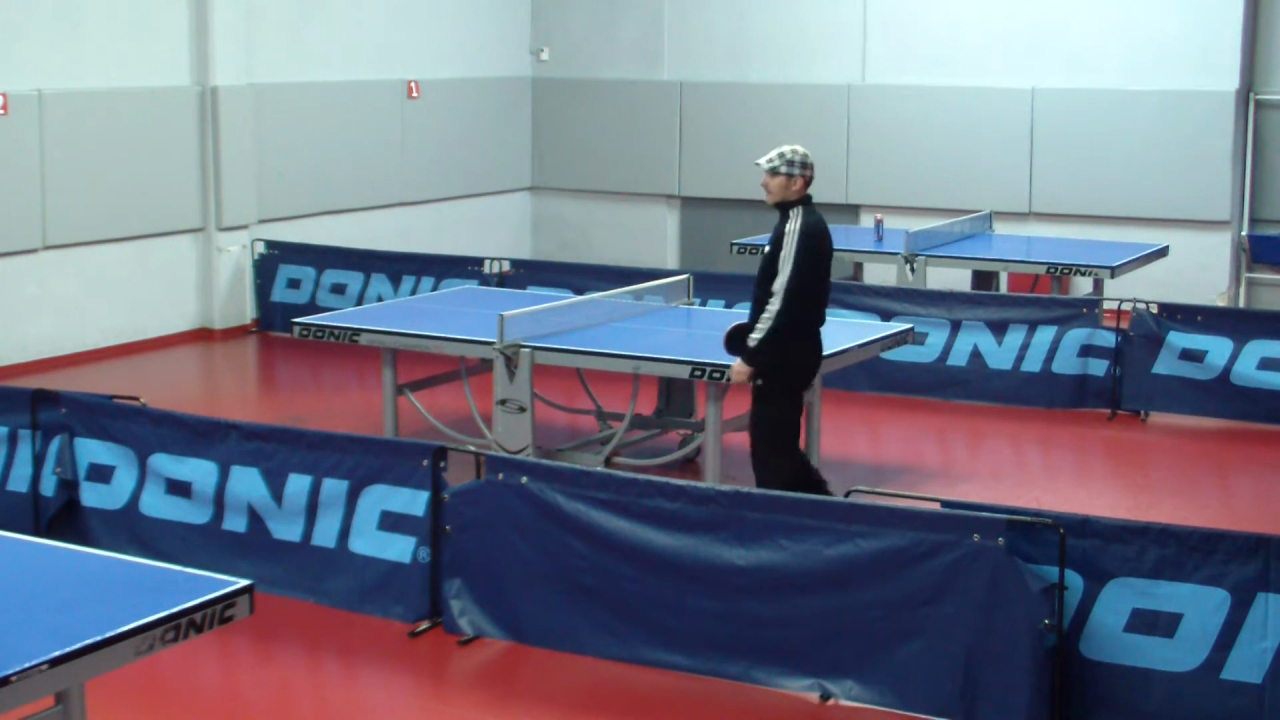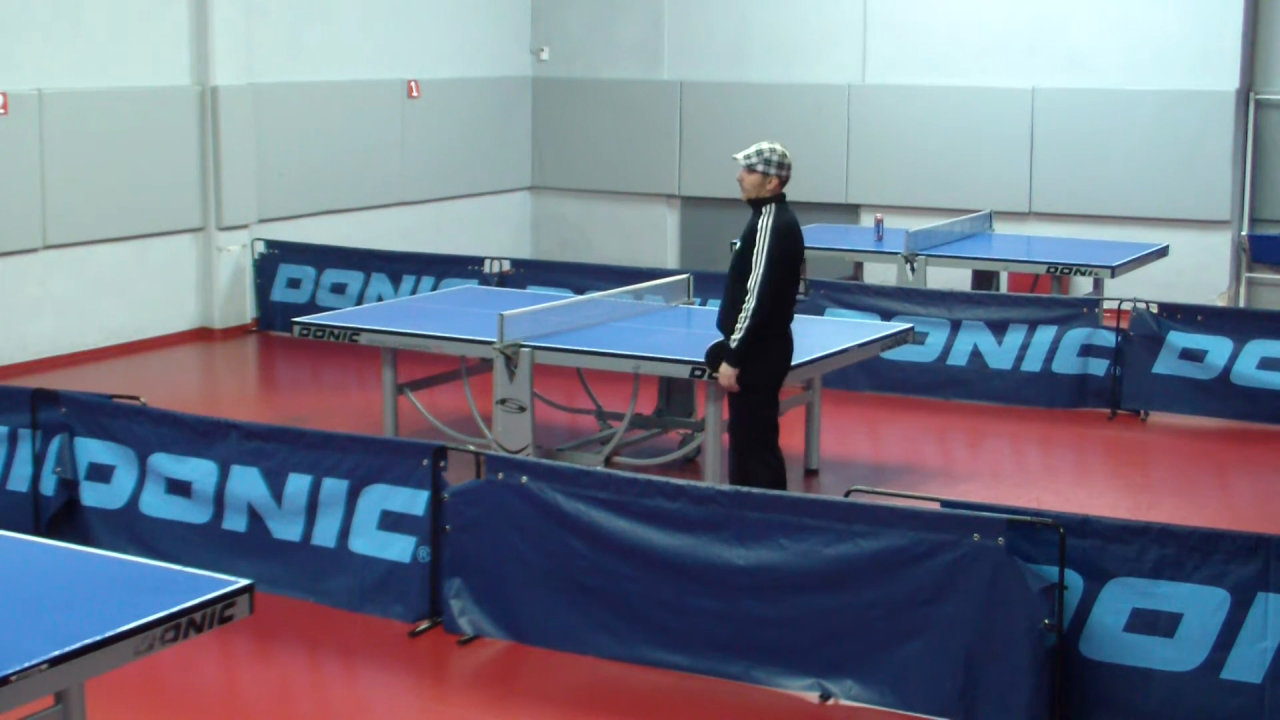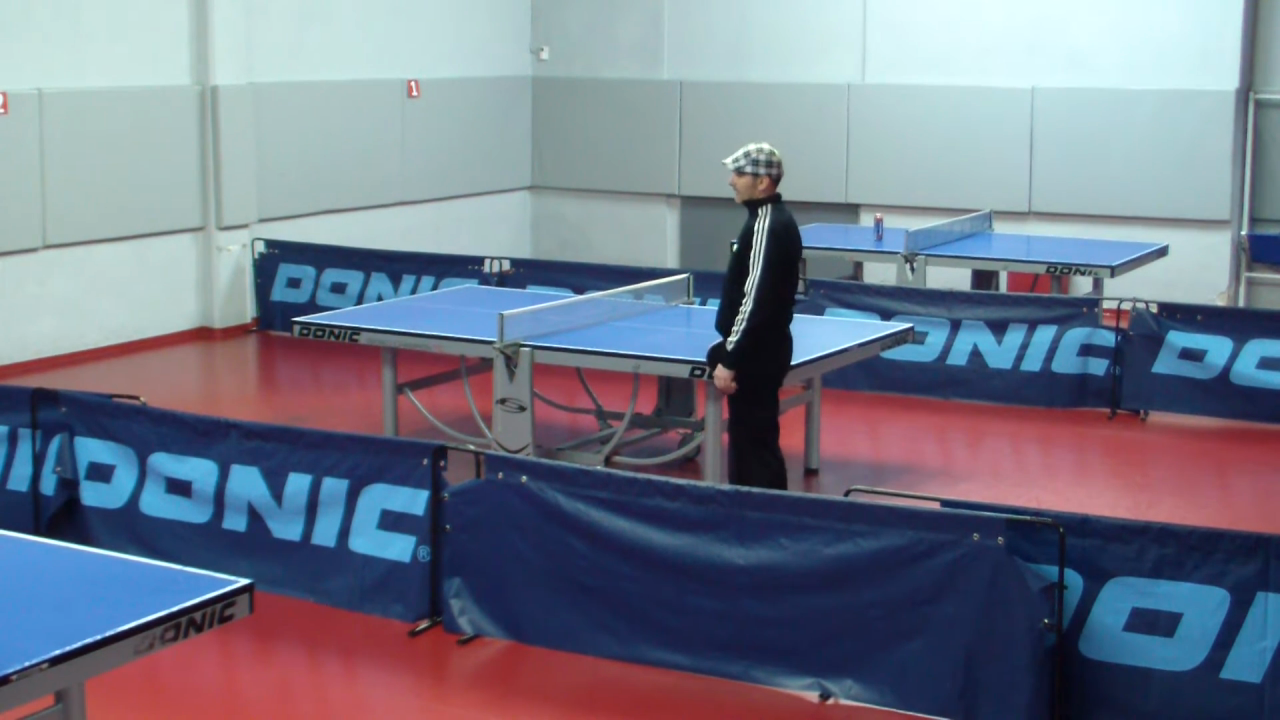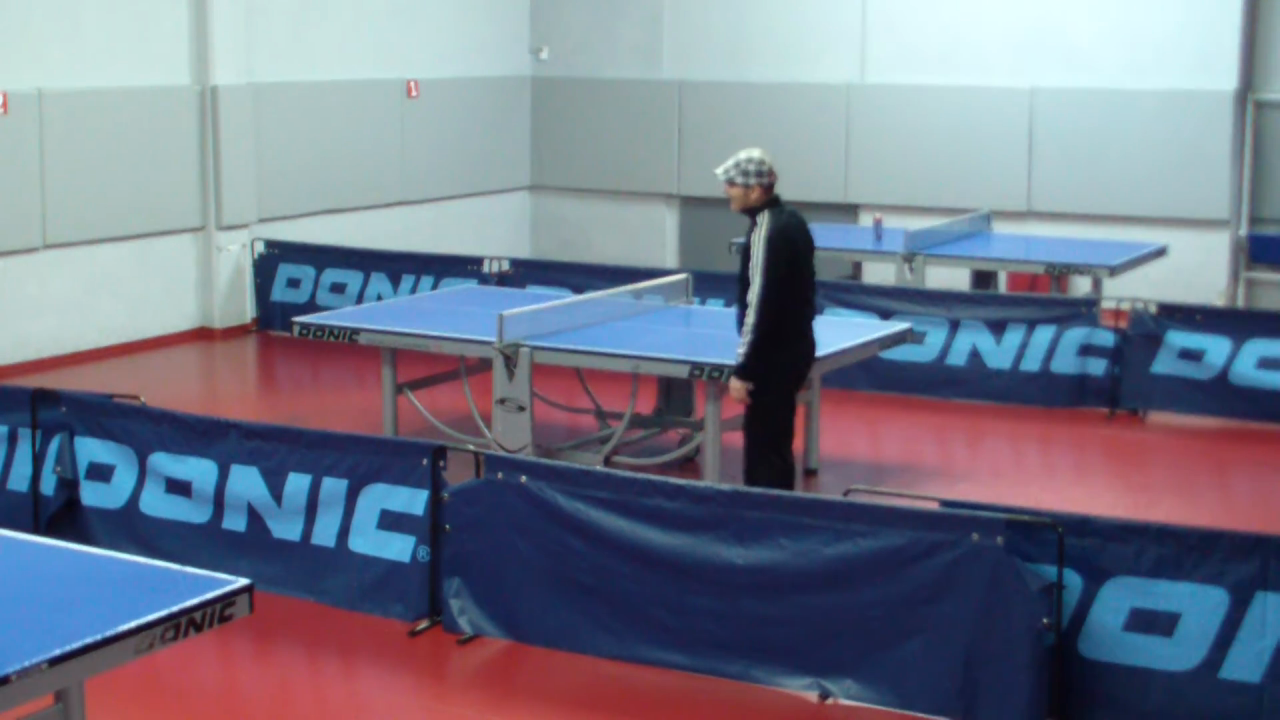
dt=0.5s
person 1, frame 1
left shoulder: (799, 228)
right shoulder: (805, 221)
left elbow: (782, 301)
left wrist: (749, 357)
right wrist: (756, 349)
left hip: (787, 353)
right hip: (790, 348)
left knee: (772, 442)
right knee: (769, 435)
person 1, frame 2
left shoulder: (771, 224)
right shoulder: (776, 218)
left elbow: (757, 300)
left wrist: (732, 357)
right wrist: (735, 350)
left hip: (760, 353)
right hip: (762, 348)
left knee: (756, 442)
right knee: (746, 437)
person 1, frame 3
left shoulder: (766, 227)
right shoulder: (778, 219)
left elbow: (755, 302)
left wrist: (729, 360)
left hip: (758, 354)
right hip: (765, 347)
left knee: (756, 442)
right knee: (746, 437)
person 1, frame 4
left shoulder: (767, 234)
right shoulder: (790, 219)
left elbow: (760, 309)
left wrist: (742, 371)
left hip: (777, 355)
right hip: (793, 344)
left knee: (767, 444)
right knee: (765, 438)
